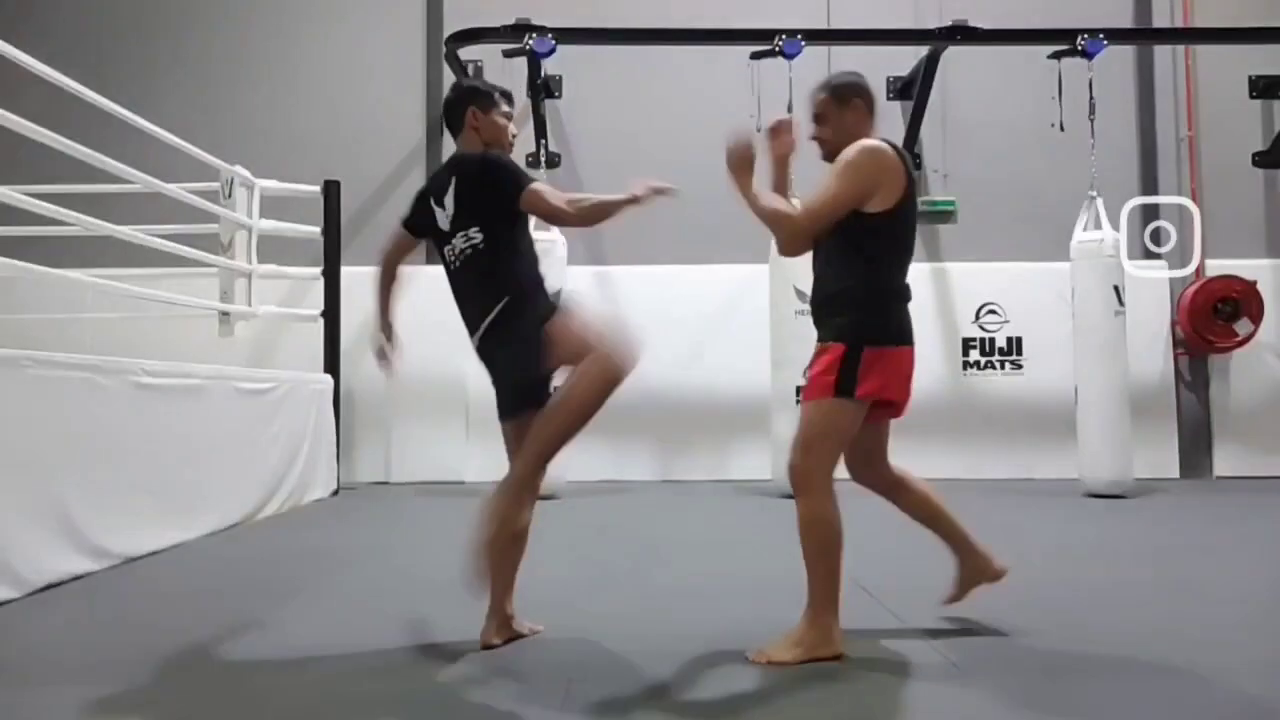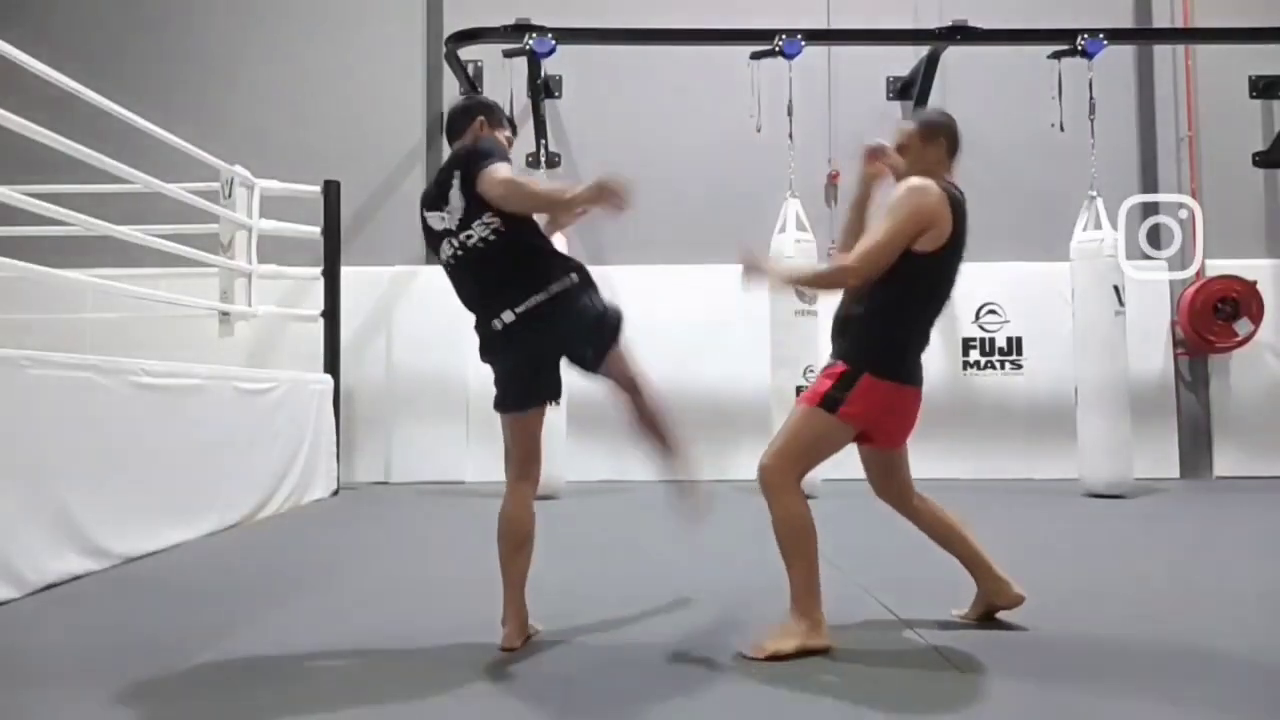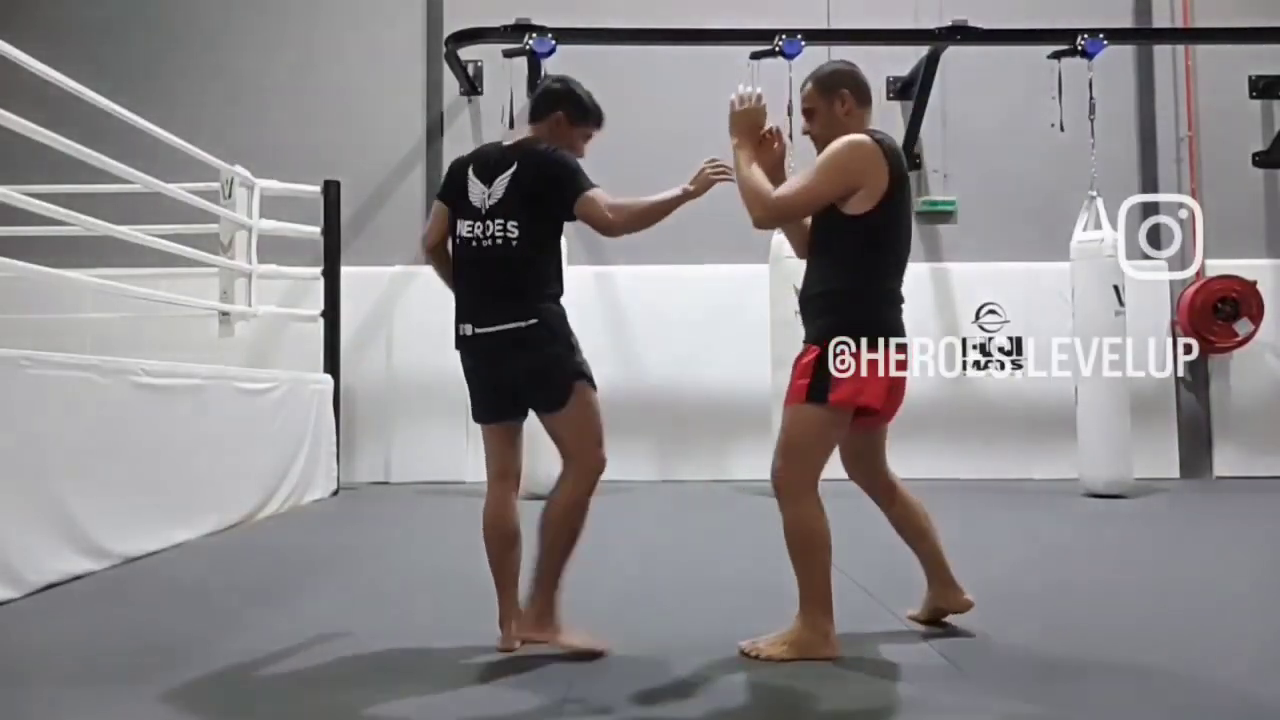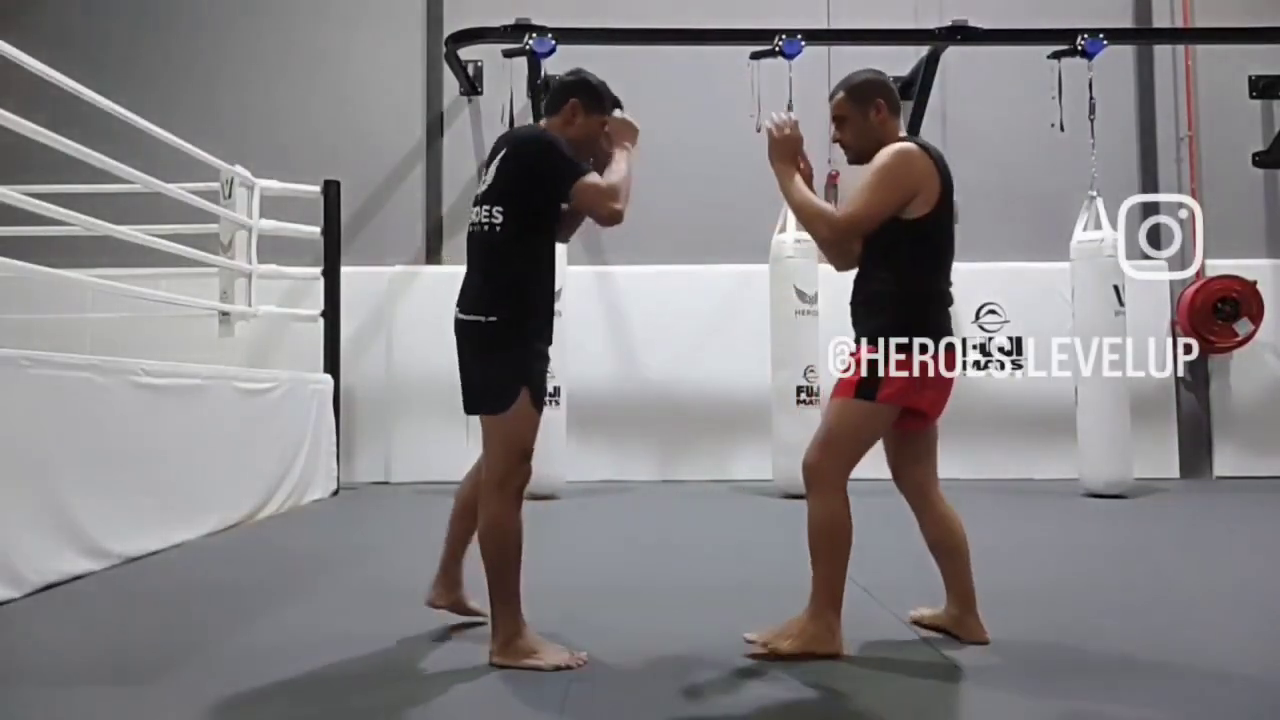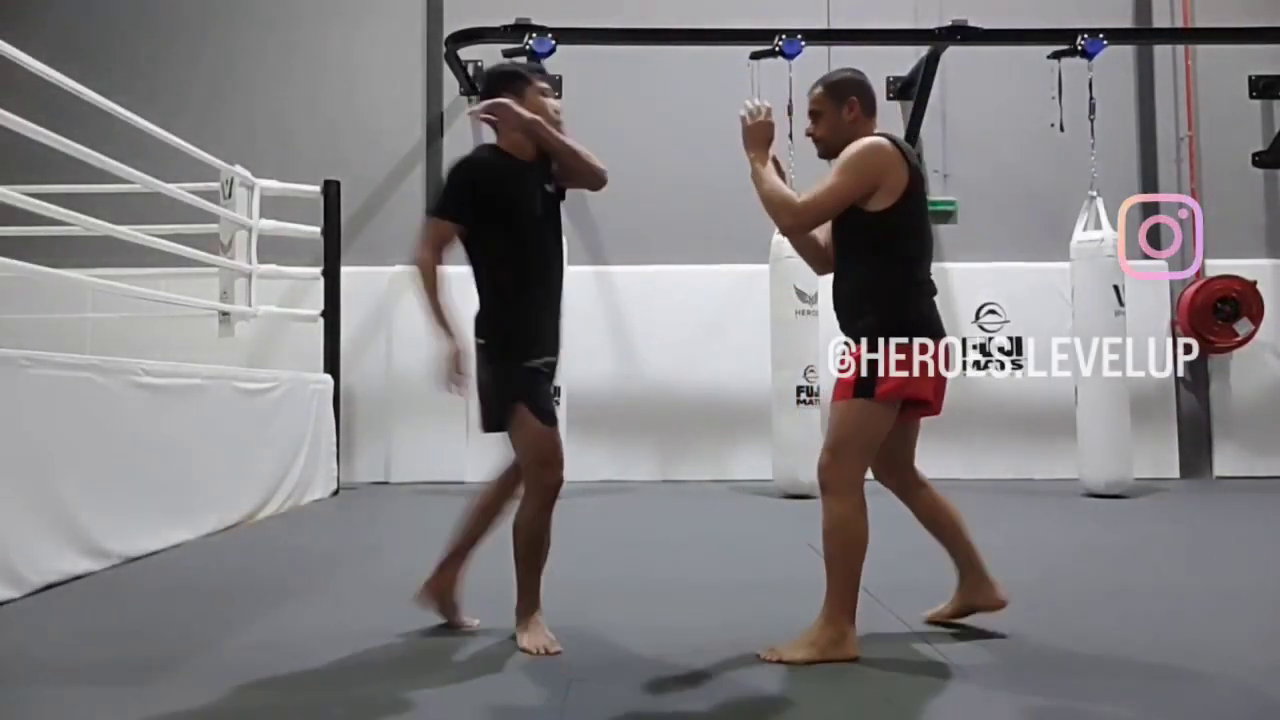
dt=0.5s
person 1, frame 1
left shoulder: (870, 156)
right shoulder: (863, 172)
left elbow: (793, 224)
right elbow: (793, 243)
left wrist: (746, 184)
right wrist: (779, 166)
left hip: (859, 340)
right hip: (874, 340)
left knee: (807, 472)
right knee: (871, 469)
left ankle: (820, 629)
right ankle: (972, 559)
person 1, frame 2
left shoulder: (922, 193)
right shoulder: (932, 205)
left elbow: (854, 271)
right elbow: (860, 263)
left wrist: (778, 273)
right wrist: (867, 189)
left hip: (864, 369)
right hip: (888, 369)
left knee: (777, 473)
right knee: (897, 491)
left ankle: (808, 624)
right ankle: (994, 585)
person 1, frame 3
left shoulder: (856, 151)
right shoulder: (871, 162)
left elbow: (764, 213)
right elbow: (809, 243)
left wrist: (742, 144)
right wrist: (774, 171)
left hip: (843, 344)
right hip: (872, 344)
left knee: (792, 478)
right knee: (873, 475)
left ankle: (815, 630)
right ankle: (944, 588)
person 1, frame 4
left shoulder: (905, 159)
right shoulder: (894, 172)
left elbow: (832, 229)
right elbow: (843, 253)
left wrist: (782, 170)
right wrist: (805, 186)
left hip: (899, 346)
right hip: (914, 346)
left knee: (823, 469)
right knee: (918, 483)
left ankle: (821, 623)
right ankle: (963, 612)
person 1, frame 5
left shoulder: (871, 152)
right shoulder: (874, 169)
left elbow: (795, 217)
right elbow: (824, 260)
left wrist: (758, 157)
right wrist: (774, 177)
left hip: (890, 342)
right hip: (905, 341)
left knee: (838, 475)
right knee: (897, 472)
left ankle: (836, 631)
right ankle: (976, 584)
person 2, frame 1
left shoulder: (435, 189)
right shoulder: (487, 167)
left elbow: (390, 257)
right elbow: (564, 212)
left wrist: (384, 323)
right wrist: (631, 196)
left hip: (498, 330)
right hip: (519, 311)
left knee: (527, 469)
right knee: (608, 362)
left ankle: (500, 616)
right ankle: (509, 490)
person 2, frame 2
left shoulder: (432, 203)
right shoulder: (483, 158)
right elbow: (505, 189)
left wrist: (553, 222)
right wrist: (571, 199)
left hip: (506, 334)
right hip: (562, 302)
left knee: (521, 479)
right knee: (629, 382)
left ankle: (513, 620)
right ankle: (675, 459)
person 2, frame 3
left shoulder: (467, 166)
right shoulder: (549, 165)
left elbow: (433, 244)
right elbow: (611, 220)
right wrist: (688, 190)
left hip: (477, 339)
right hip: (534, 334)
left knee: (502, 480)
right knee: (585, 462)
left ankle: (511, 620)
right ankle: (539, 611)
person 2, frame 4
left shoulder: (516, 149)
right shoulder: (540, 146)
left elbow: (556, 222)
right elbow: (610, 208)
left wrist: (606, 157)
right wrist: (622, 148)
left hip: (490, 324)
right hip: (506, 330)
left knee: (497, 465)
right knee: (509, 476)
left ankle: (447, 582)
right ankle: (509, 636)
person 2, frame 5
left shoulder: (539, 161)
right shoulder: (477, 170)
left elbow: (597, 177)
right elbow: (427, 253)
left wrist: (540, 130)
right wrist: (447, 336)
left hip: (536, 342)
right hip: (513, 347)
left knee: (522, 473)
right knee: (546, 475)
left ankle: (442, 583)
right ankle: (528, 613)
